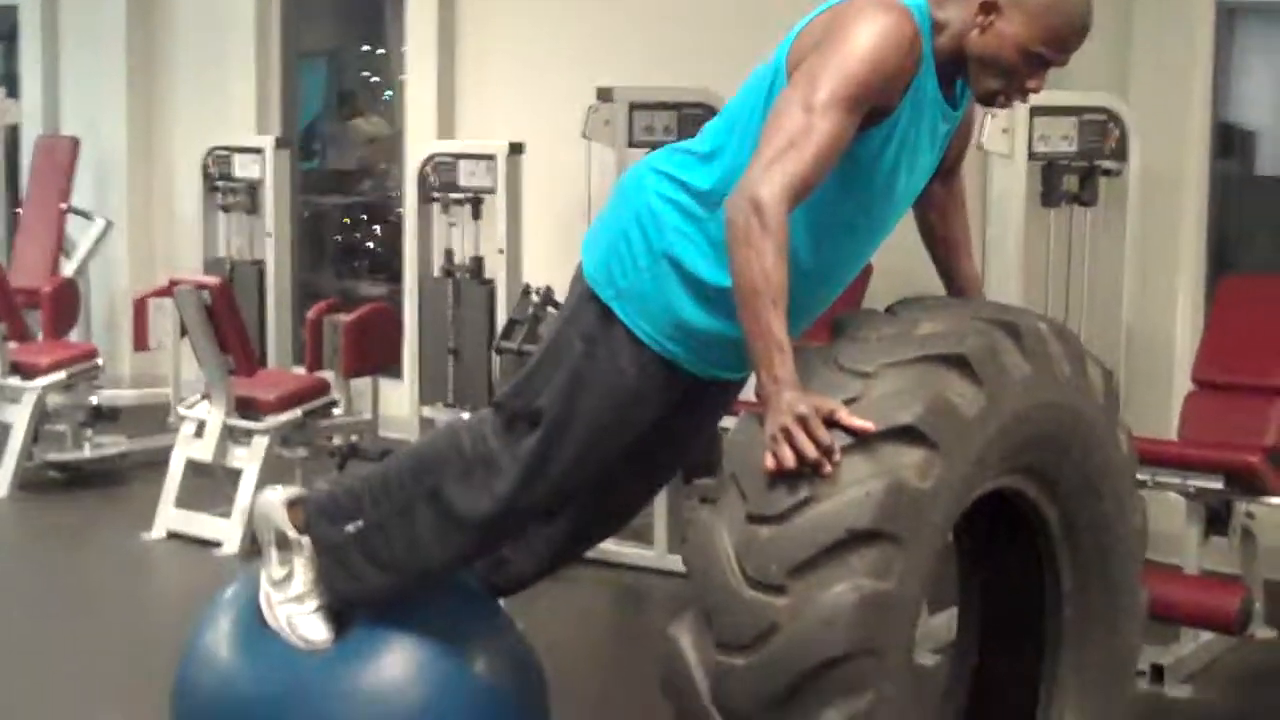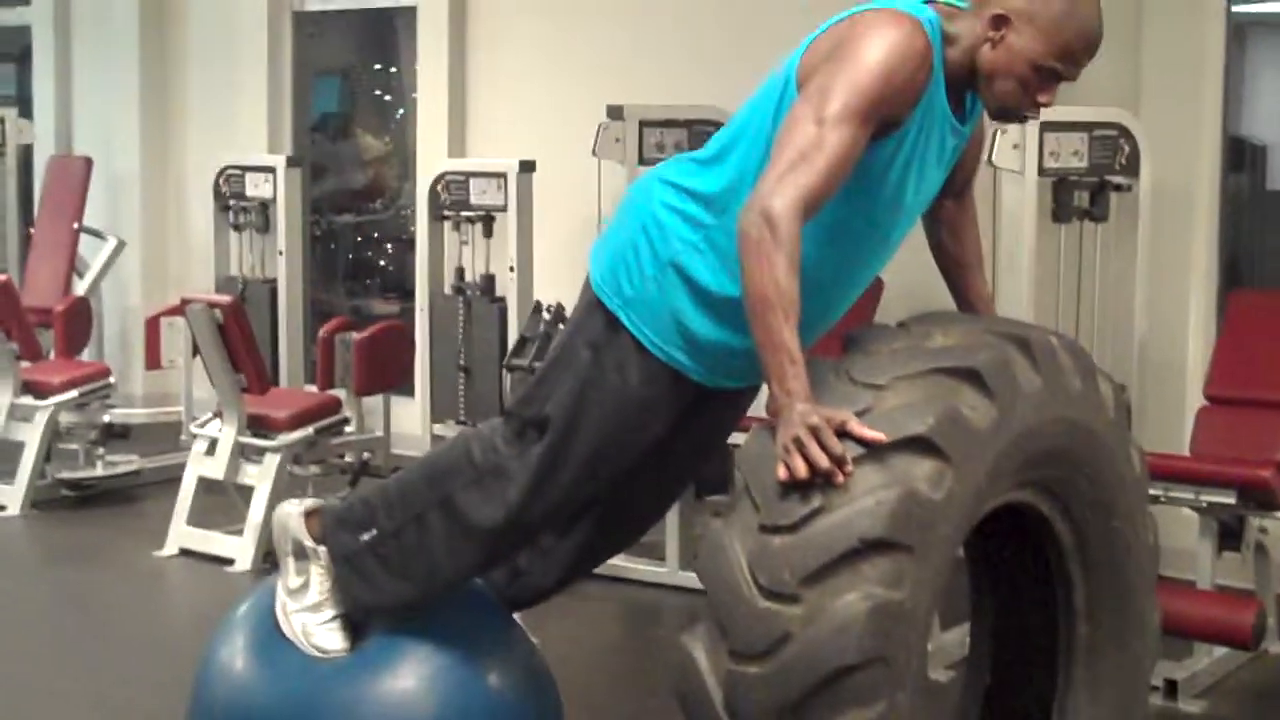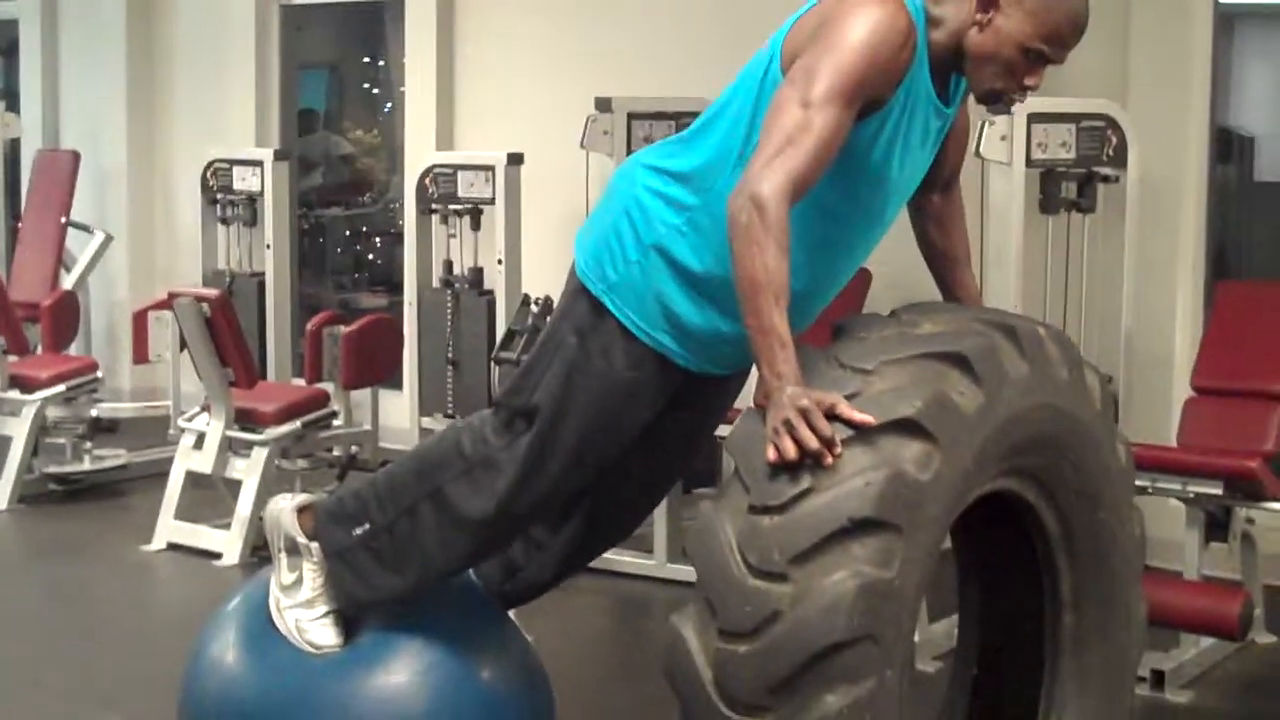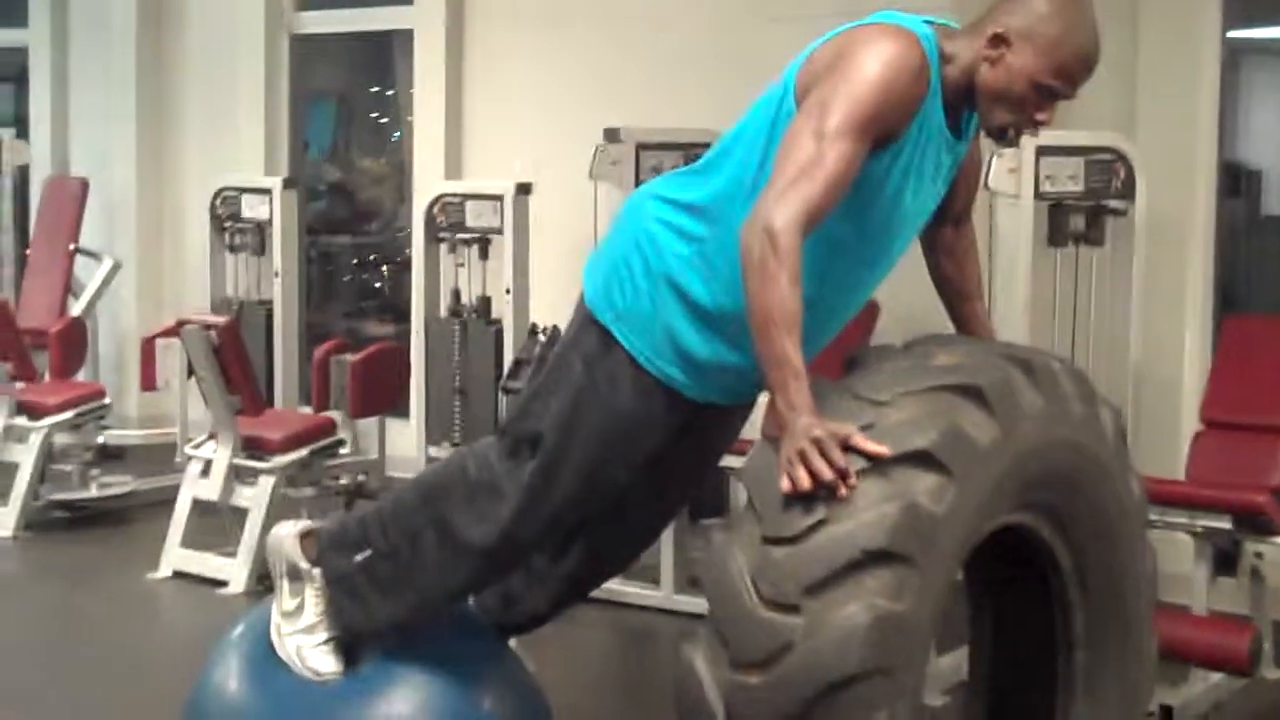
dt=0.3s
person 1, frame 1
left shoulder: (958, 80)
left elbow: (938, 192)
right elbow: (759, 201)
right wrist: (783, 390)
left hip: (725, 317)
right hip: (665, 273)
left knee: (606, 491)
right knee: (526, 457)
left ankle: (453, 578)
right ankle: (310, 528)
person 1, frame 2
left shoulder: (964, 94)
left elbow: (949, 203)
right elbow: (770, 213)
right wrist: (792, 401)
left hip: (734, 329)
right hip: (671, 283)
left knee: (621, 505)
right knee: (535, 466)
left ankle: (474, 591)
right ankle: (327, 538)
person 1, frame 3
left shoulder: (954, 87)
left elbow: (936, 197)
right elbow: (759, 196)
right wrist: (783, 386)
left hip: (722, 317)
right hip: (657, 271)
left knee: (616, 496)
right knee: (524, 456)
left ankle: (466, 588)
right ankle: (320, 534)
person 1, frame 4
left shoulder: (963, 118)
left elbow: (949, 230)
right elbow: (775, 227)
right wrist: (797, 415)
left hip: (729, 350)
right hip: (665, 303)
left knee: (617, 527)
right knee: (529, 484)
left ankle: (470, 616)
right ankle: (321, 561)
